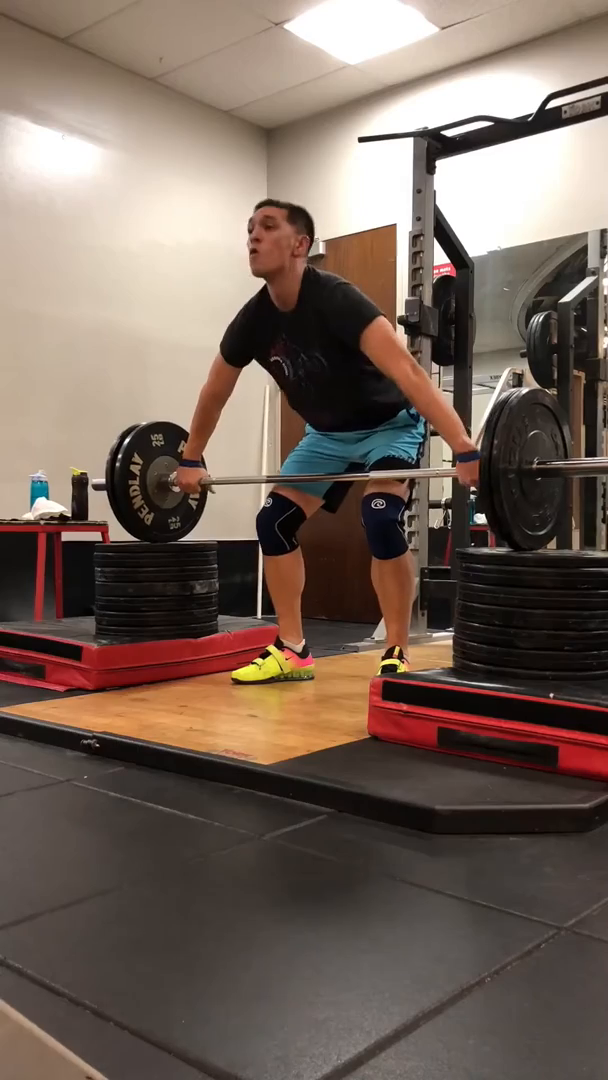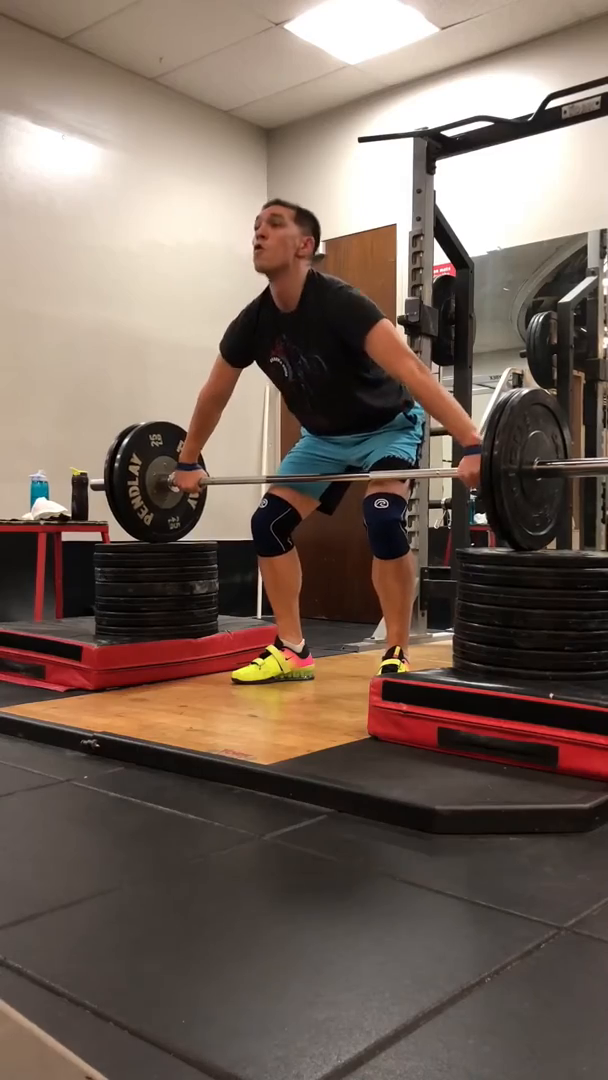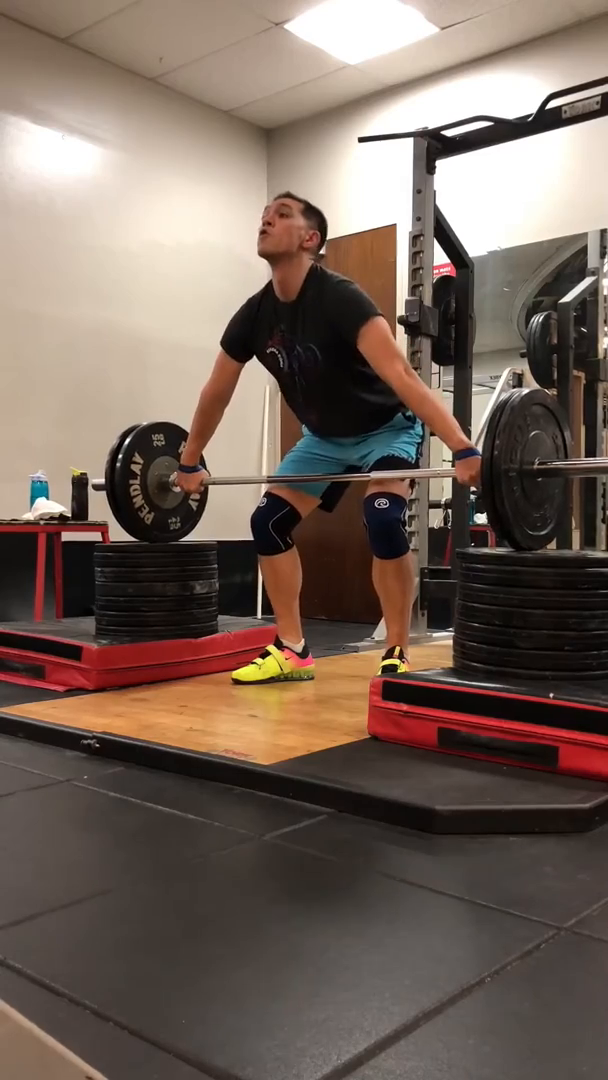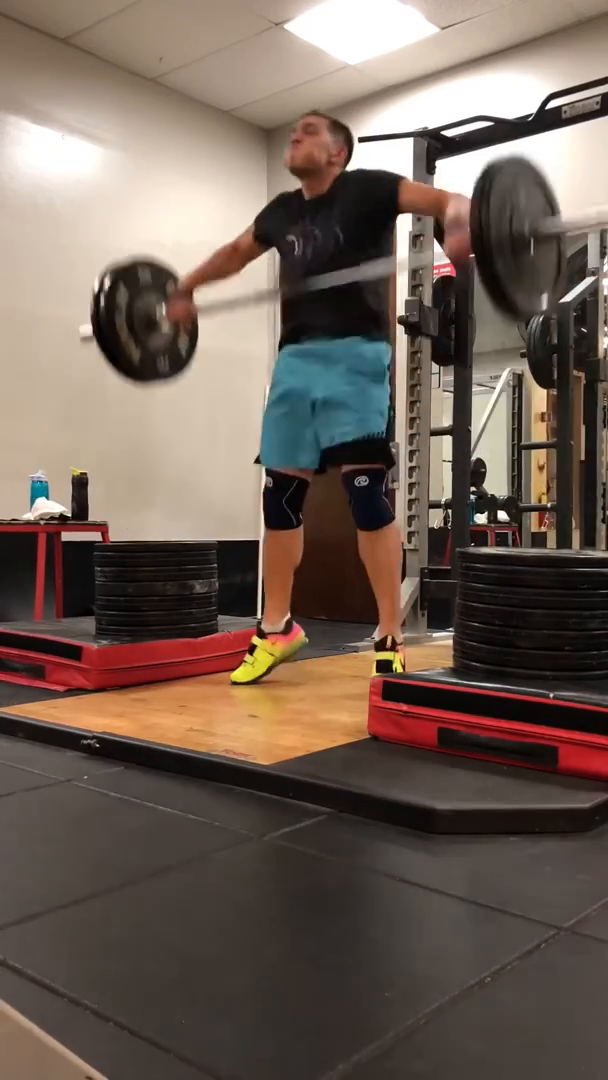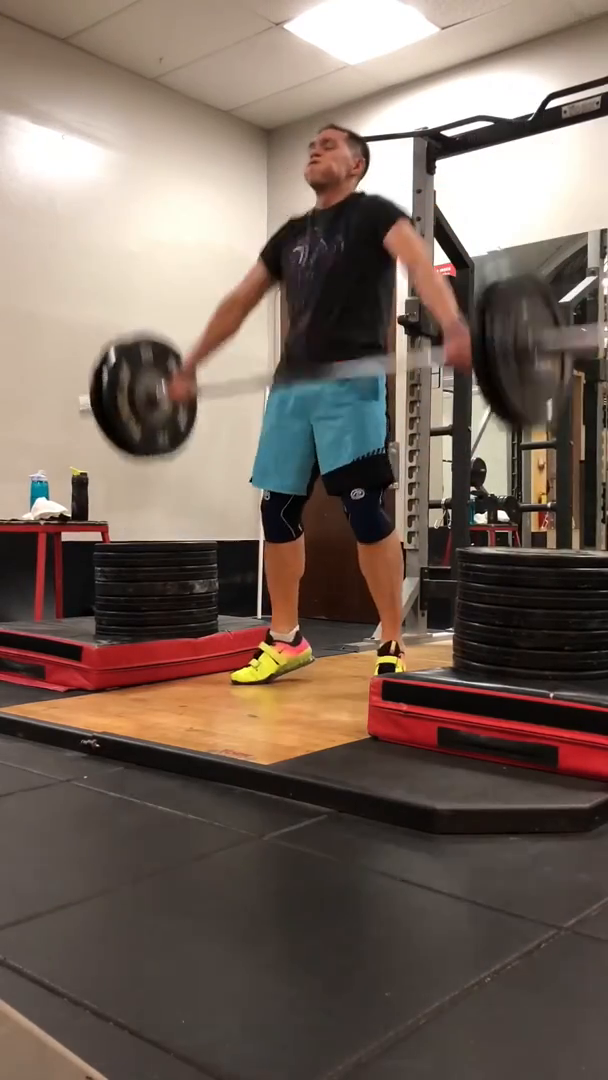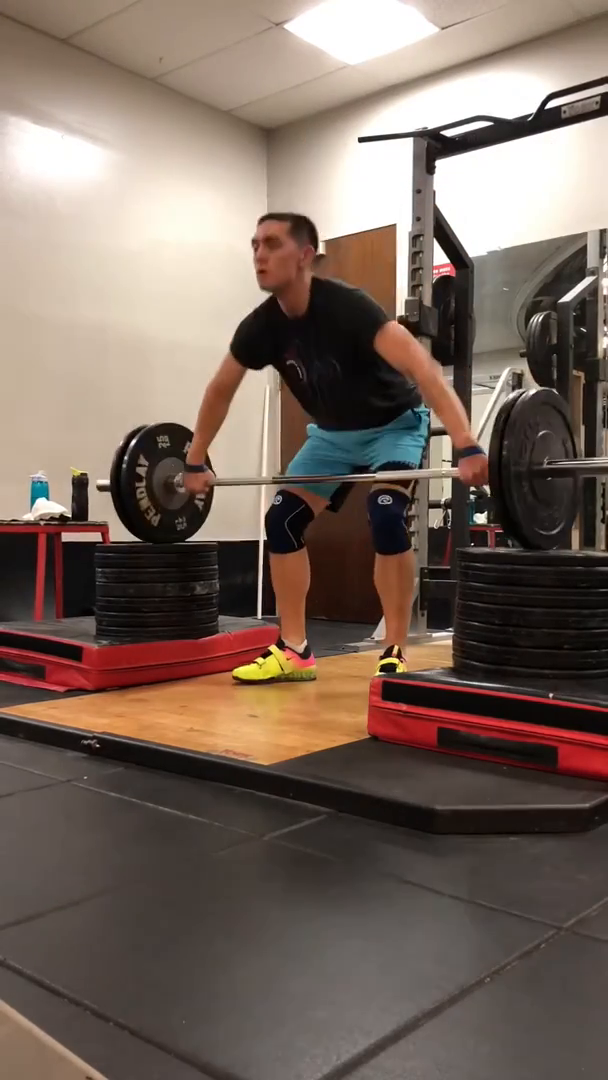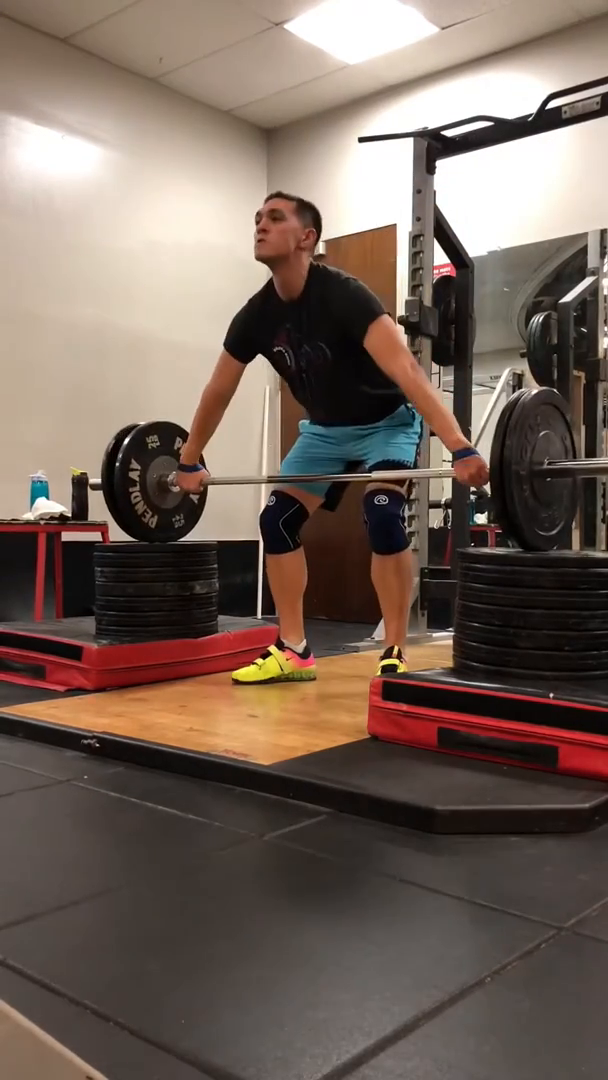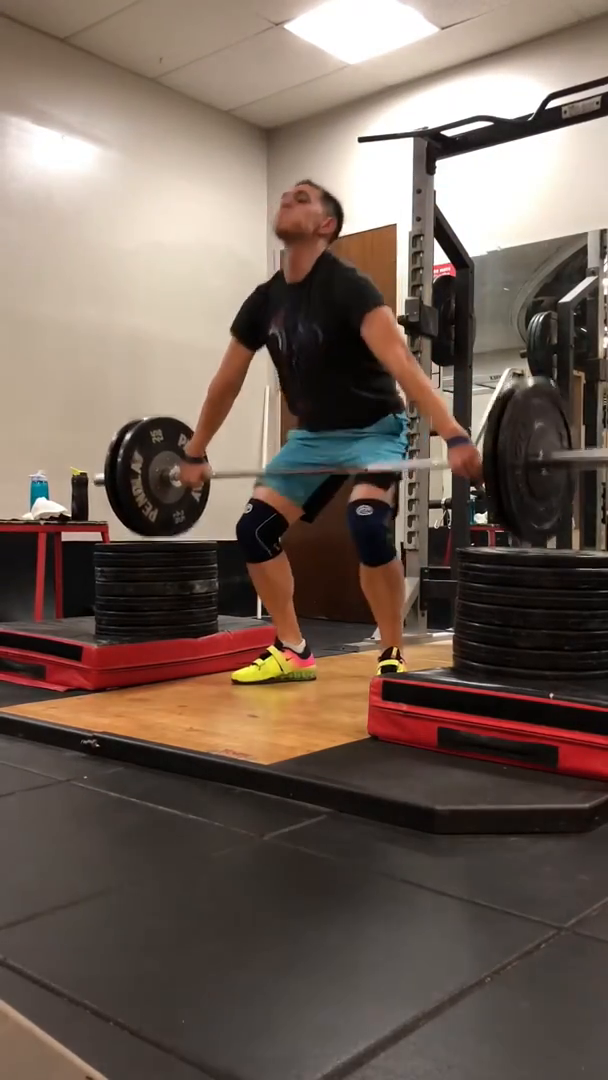
dt=0.5s
person 1, frame 1
left shoulder: (336, 300)
right shoulder: (252, 322)
left elbow: (407, 372)
right elbow: (215, 393)
left wrist: (466, 453)
right wrist: (191, 460)
left hip: (388, 425)
right hip: (328, 431)
left knee: (380, 520)
right knee: (275, 520)
left ankle: (397, 657)
right ankle: (292, 651)
person 1, frame 2
left shoulder: (340, 303)
right shoulder: (253, 322)
left elbow: (412, 372)
right elbow: (214, 395)
left wrist: (472, 448)
right wrist: (188, 463)
left hip: (386, 426)
right hip: (324, 436)
left knee: (383, 520)
right knee: (269, 522)
left ankle: (397, 659)
right ankle: (292, 651)
person 1, frame 3
left shoulder: (339, 298)
right shoulder: (254, 316)
left elbow: (399, 374)
right elbow: (216, 393)
left wrist: (463, 451)
right wrist: (189, 462)
left hip: (385, 428)
right hip: (323, 436)
left knee: (383, 520)
right knee: (268, 520)
left ankle: (397, 657)
right ankle: (291, 650)
person 1, frame 4
left shoulder: (365, 189)
right shoulder: (281, 210)
left elbow: (447, 201)
right elbow: (236, 251)
left wrist: (459, 222)
right wrist: (185, 290)
left hip: (354, 352)
right hip: (297, 356)
left knee: (364, 488)
right knee: (280, 490)
left ankle: (391, 642)
right ankle: (277, 629)
person 1, frame 5
left shoulder: (372, 213)
right shoulder: (294, 232)
left elbow: (420, 262)
right elbow: (241, 301)
left wrist: (453, 329)
right wrist: (190, 365)
left hip: (350, 382)
right hip: (291, 384)
left knee: (362, 505)
right knee: (277, 507)
left ankle: (393, 649)
right ankle: (286, 639)
person 1, frame 6
left shoulder: (346, 307)
right shoulder: (261, 326)
left elbow: (423, 369)
right elbow: (220, 391)
left wrist: (467, 447)
right wrist: (196, 462)
left hip: (393, 424)
right hip: (332, 432)
left knee: (385, 517)
right knee: (282, 519)
left ankle: (395, 657)
right ankle: (293, 652)
person 1, frame 7
left shoulder: (342, 295)
right shoulder: (256, 315)
left elbow: (406, 371)
right elbow: (218, 392)
left wrist: (461, 449)
right wrist: (189, 461)
left hip: (385, 422)
right hip: (324, 427)
left knee: (382, 516)
right knee: (277, 518)
left ankle: (395, 656)
right ankle: (293, 651)
person 1, frame 8
left shoulder: (346, 287)
right shoulder: (265, 300)
left elbow: (400, 362)
right elbow: (227, 381)
left wrist: (455, 438)
right wrist: (196, 454)
left hip: (372, 429)
right hip: (312, 435)
left knee: (368, 524)
right knee: (254, 527)
left ankle: (393, 658)
right ankle: (291, 651)
